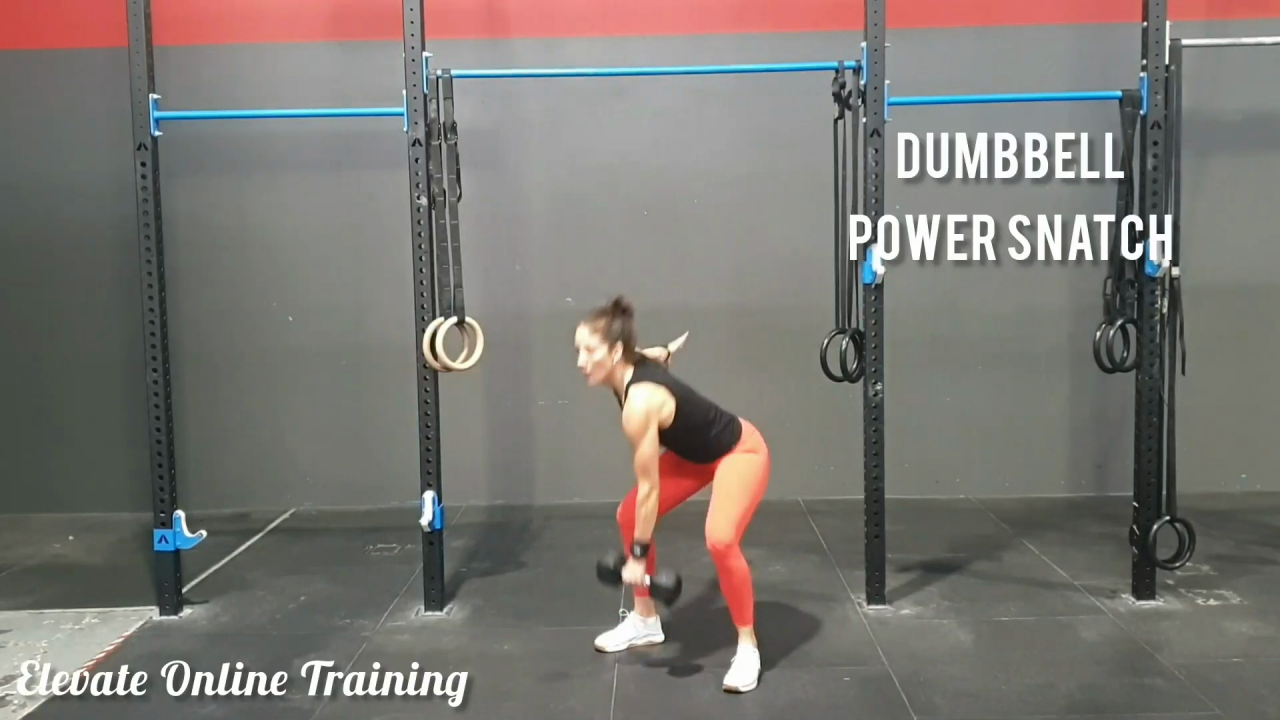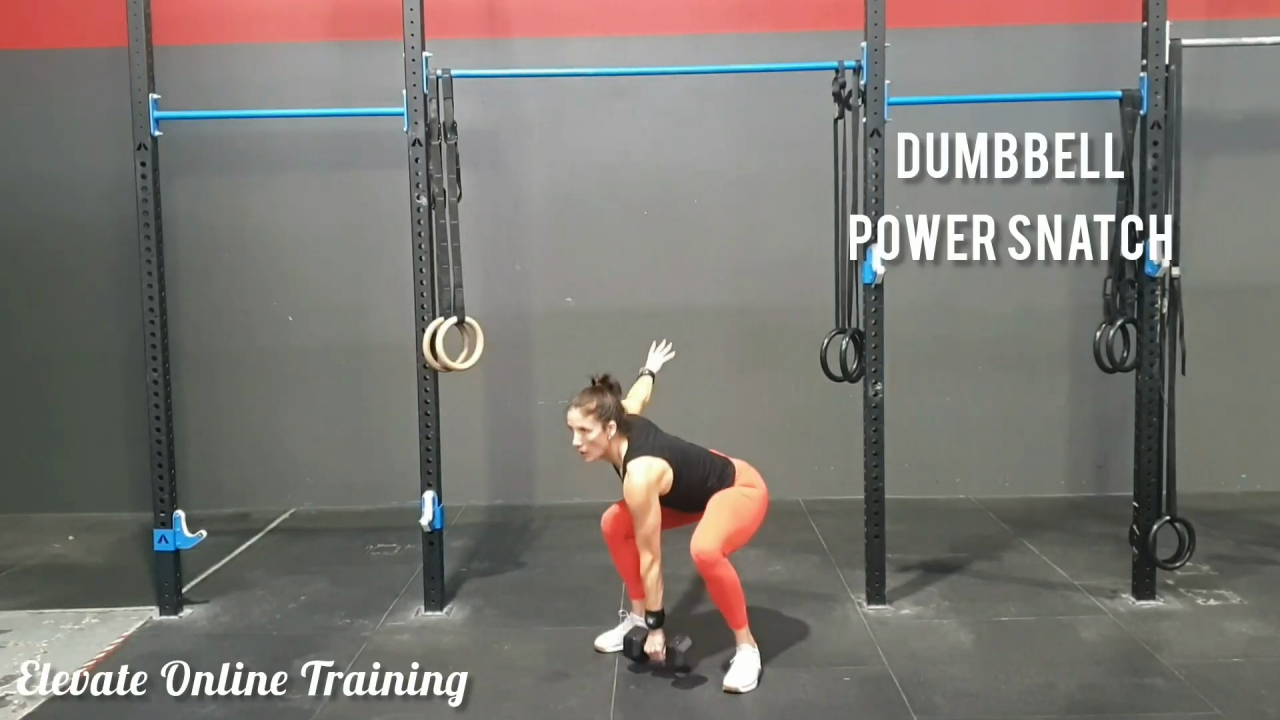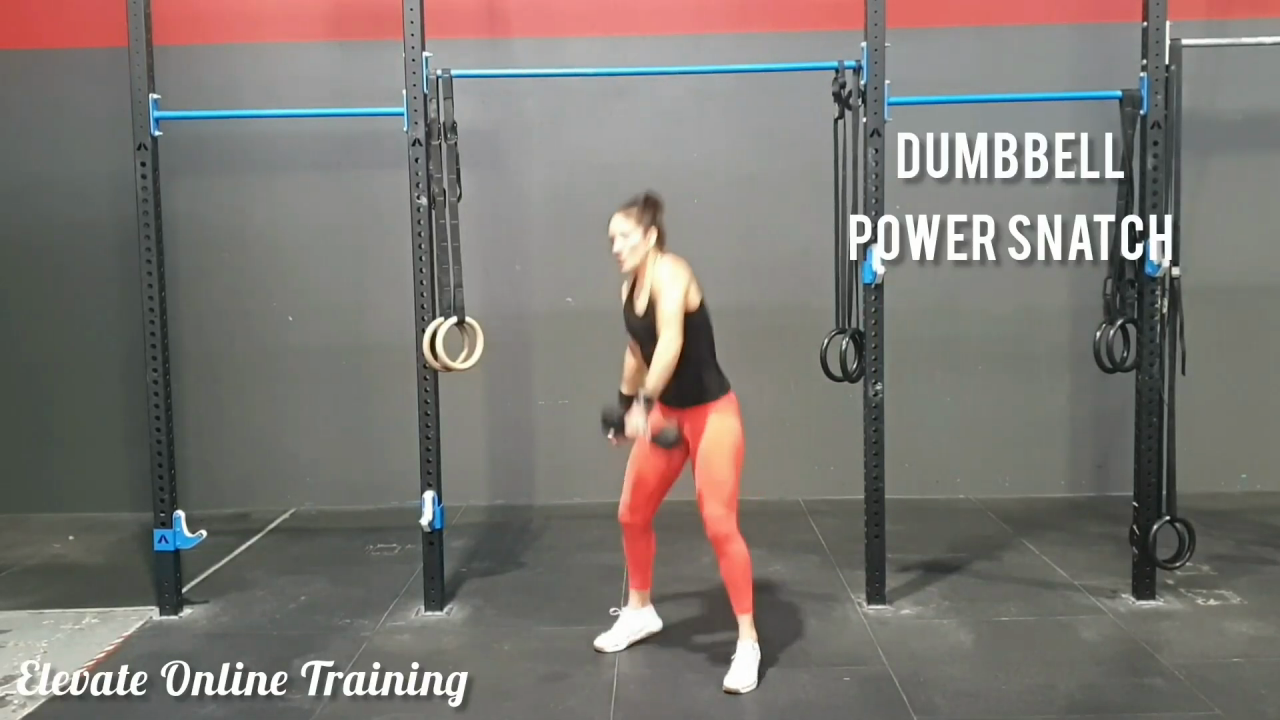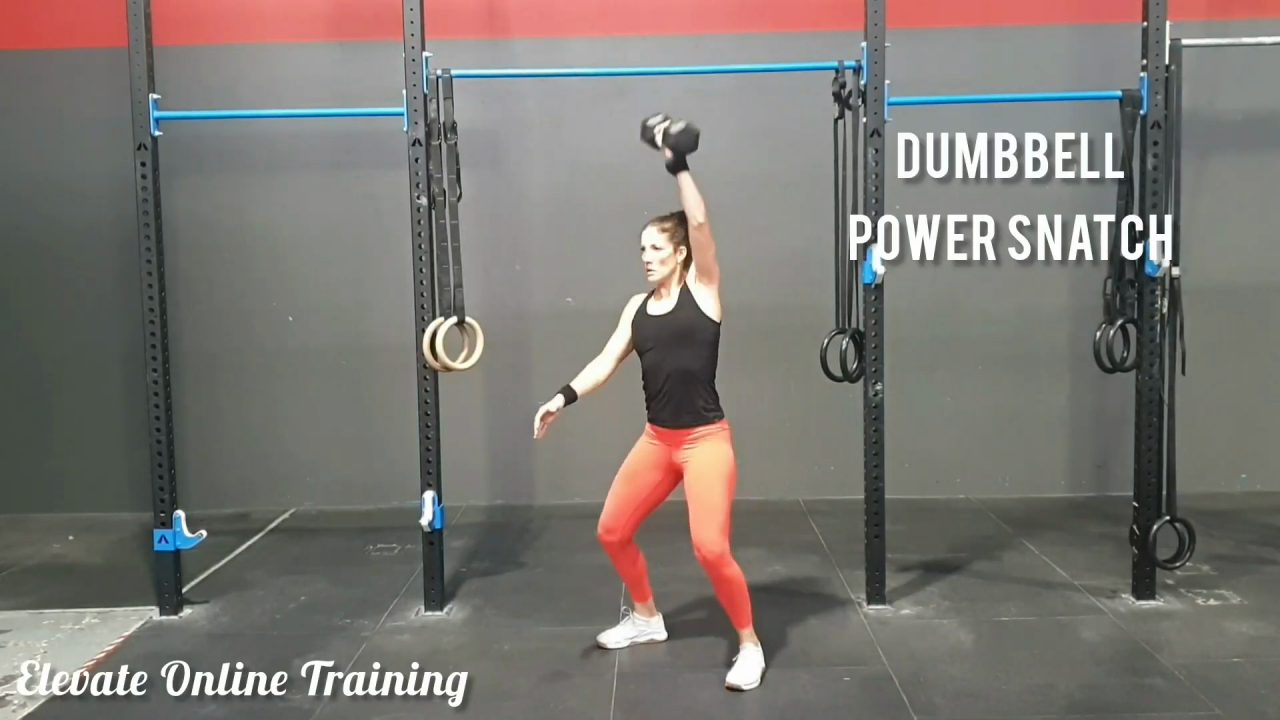
dt=0.4s
person 1, frame 1
left shoulder: (641, 398)
right shoulder: (629, 365)
left elbow: (649, 491)
right elbow: (656, 357)
left wrist: (638, 556)
right wrist: (667, 352)
left hip: (741, 453)
right hip: (694, 453)
left knee: (721, 540)
right knee: (627, 515)
left ankle: (748, 647)
right ankle: (646, 624)
person 1, frame 2
left shoulder: (640, 472)
right shoulder: (623, 421)
left elbow: (651, 558)
right elbow: (638, 398)
left wrist: (656, 631)
right wrist: (650, 369)
left hip: (742, 490)
right hip: (702, 487)
left knee: (705, 550)
right knee: (614, 525)
left ankle: (747, 648)
right ankle: (638, 617)
person 1, frame 3
left shoulder: (670, 272)
right shoulder: (630, 287)
left elbow: (668, 351)
left wrist: (641, 411)
right wrist: (630, 407)
left hip: (712, 414)
right hip: (664, 415)
left knee: (719, 525)
right knee: (631, 515)
left ankle: (748, 643)
right ankle: (639, 612)
person 1, frame 4
left shoulder: (702, 290)
right shoulder: (638, 306)
left elbow: (699, 223)
right elbow: (607, 360)
left wrist: (677, 165)
right wrist: (563, 398)
left hip: (705, 440)
right hip: (656, 440)
left knee: (711, 550)
right knee: (613, 531)
left ankle: (751, 648)
right ankle: (645, 618)
